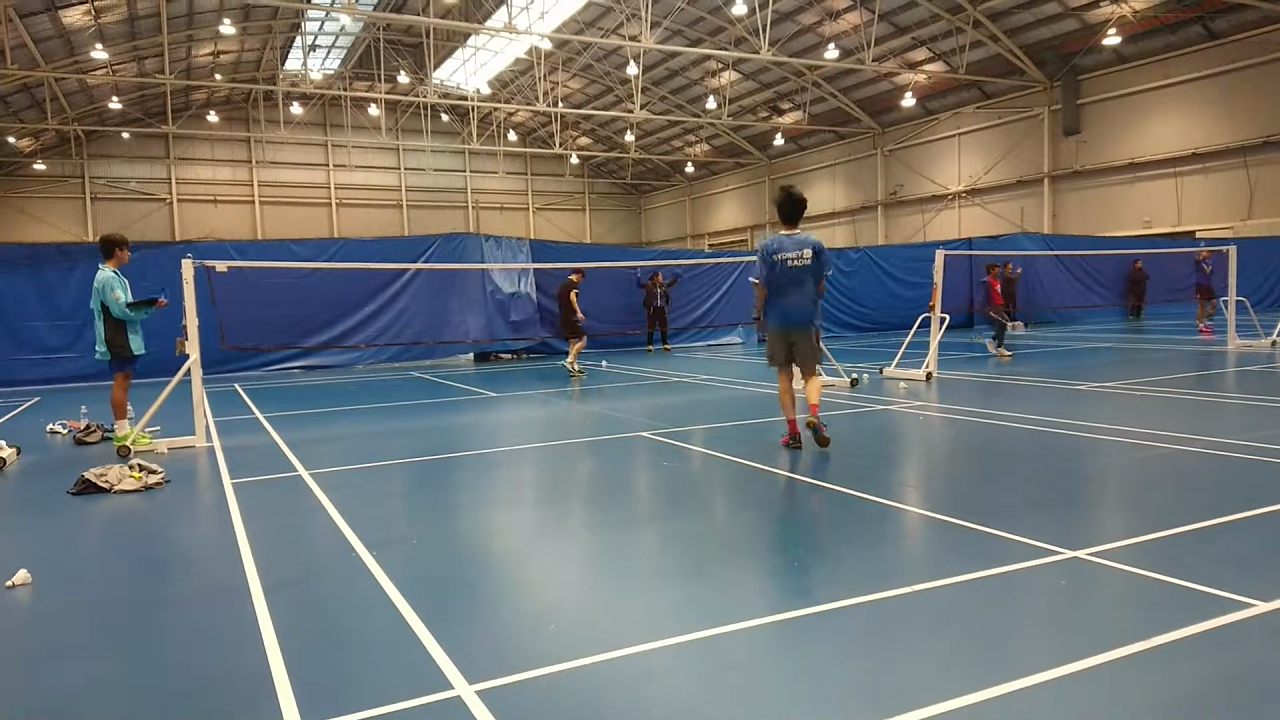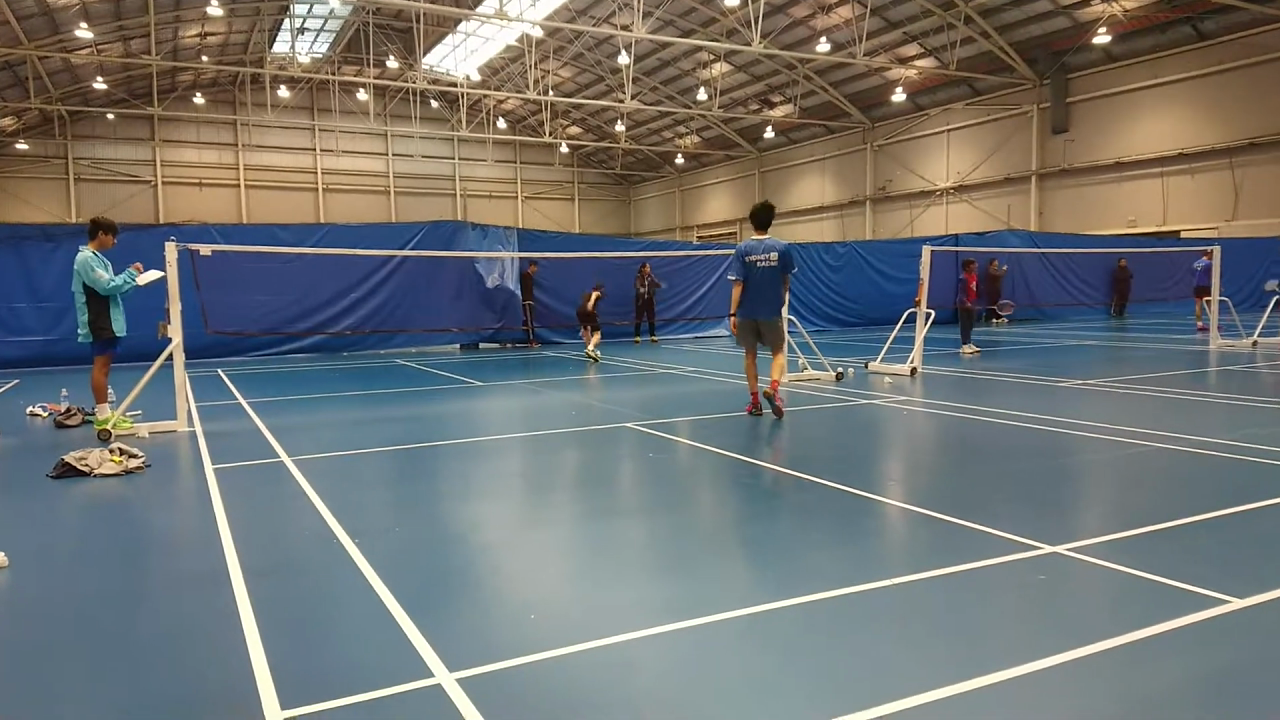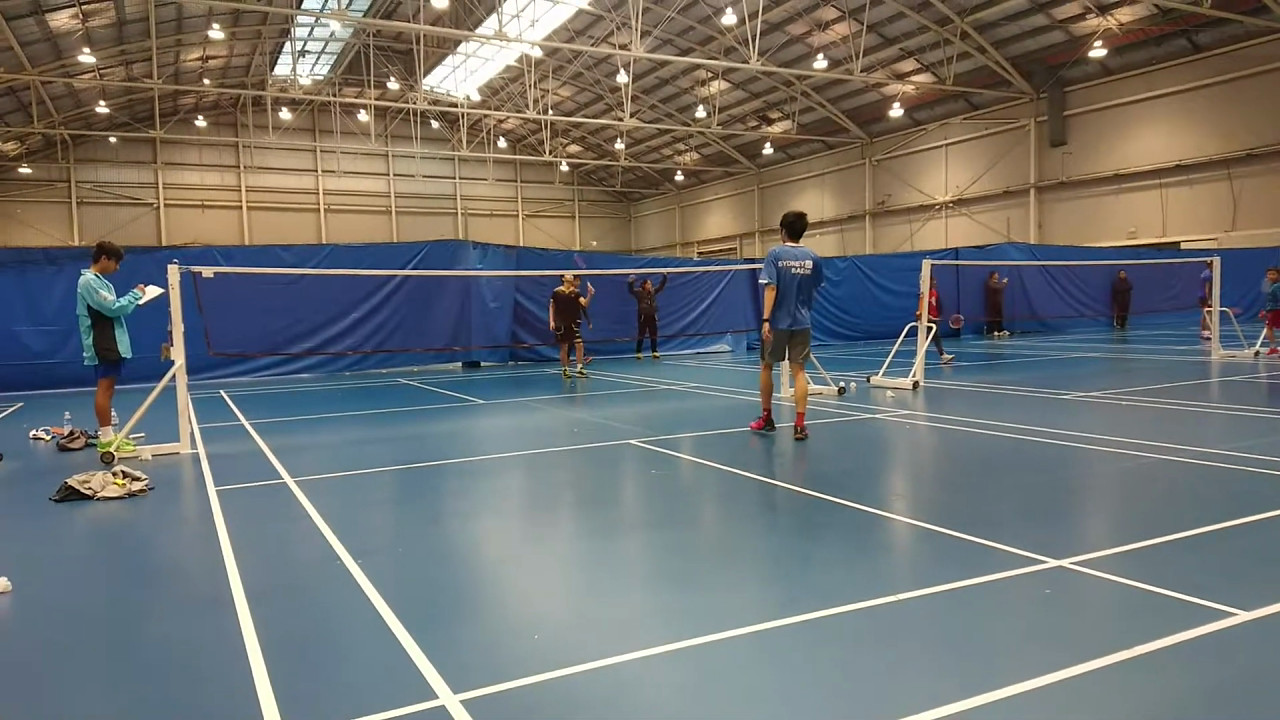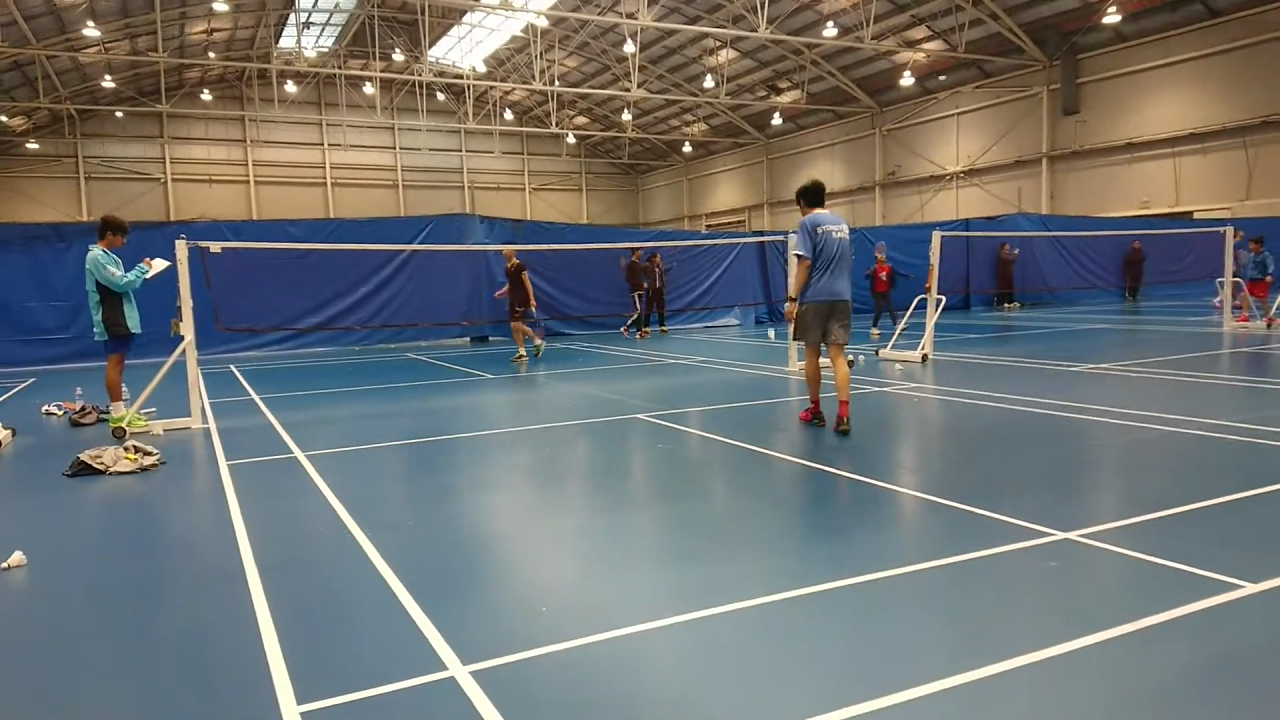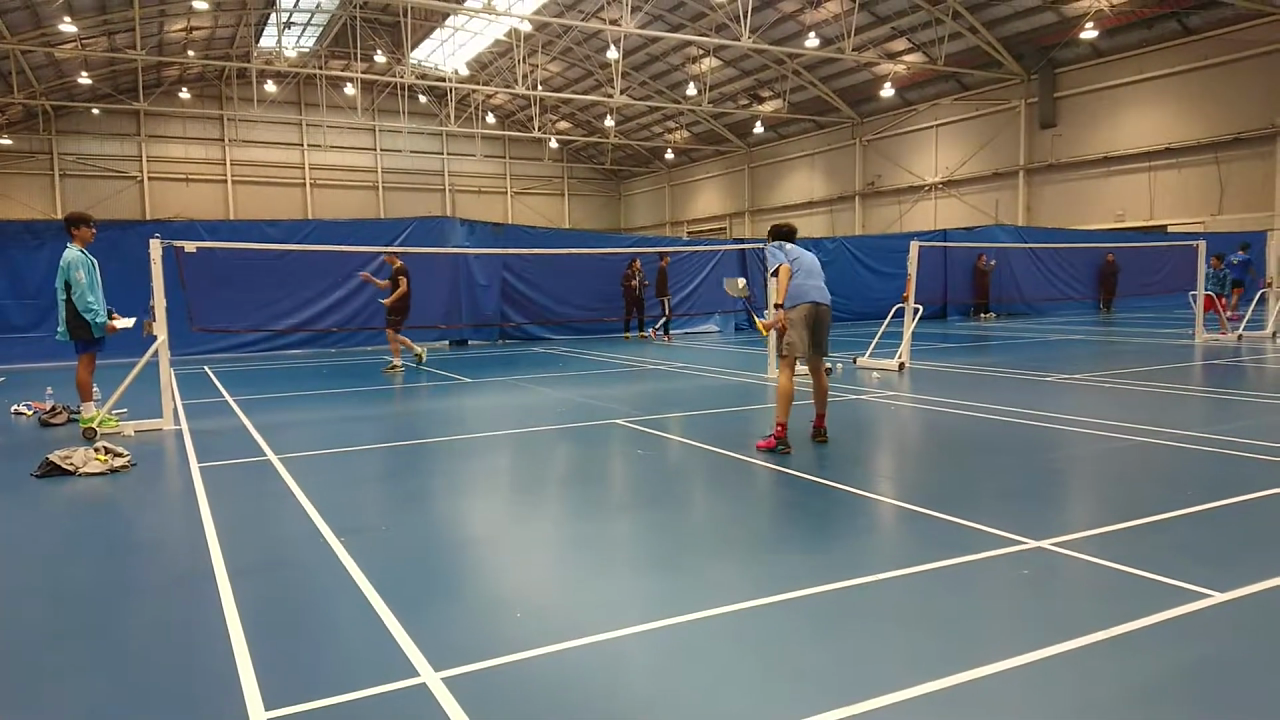
dt=1s
person 1, frame 1
left shoulder: (768, 246)
right shoulder: (815, 244)
left elbow: (762, 288)
right elbow: (821, 285)
left wrist: (759, 312)
left hip: (778, 322)
right hip: (807, 321)
left knee: (784, 376)
right knee: (810, 375)
left ankle: (792, 431)
right ankle: (814, 416)
person 1, frame 2
left shoulder: (742, 249)
right shoulder: (783, 248)
left elbow: (738, 284)
right elbow: (786, 281)
left wrist: (732, 313)
left hip: (747, 312)
right hip: (772, 312)
left knee: (750, 355)
right knee: (778, 353)
left ankle: (755, 401)
right ankle: (773, 389)
person 1, frame 3
left shoulder: (775, 254)
right shoulder: (813, 258)
left elbow: (770, 289)
left wrist: (765, 320)
left hip: (778, 322)
right hip: (802, 323)
left knee: (766, 368)
right knee: (798, 371)
left ankle: (766, 416)
right ankle: (800, 424)
person 1, frame 4
left shoulder: (808, 223)
right shoulder: (842, 224)
left elbow: (805, 263)
left wrist: (793, 299)
left hip: (814, 297)
right hip: (842, 297)
left knee: (812, 354)
right knee: (838, 356)
left ankle: (815, 410)
right ankle: (843, 414)
person 1, frame 5
left shoulder: (773, 247)
right shoulder: (808, 254)
left elbow: (785, 269)
left wrist: (778, 307)
right wrist: (775, 323)
left hip: (797, 302)
right hip: (823, 302)
left knee: (786, 367)
right knee: (817, 368)
left ankle: (781, 435)
right ankle: (820, 426)
person 2, frame 1
left shoulder: (112, 276)
right shoulder: (108, 278)
right elbow: (122, 311)
left wrist: (147, 306)
right wrist: (151, 307)
left hip: (124, 339)
right hip: (118, 341)
left knee: (124, 383)
right knee: (121, 383)
left ankle: (124, 428)
right ankle: (122, 433)
person 2, frame 2
left shoulder: (96, 258)
right shoulder: (86, 259)
right elbow: (107, 287)
left wrist: (130, 279)
right wrist: (130, 273)
left hip: (108, 321)
right hip: (100, 323)
left knee: (104, 366)
right knee: (101, 366)
left ankle: (105, 412)
right ankle: (102, 416)
person 2, frame 3
left shoulder: (98, 281)
right shoulder: (89, 281)
left elbow: (110, 308)
right elbow: (112, 308)
left wrist: (133, 299)
right wrist: (135, 294)
left hip: (111, 343)
right hip: (104, 345)
left knee: (108, 389)
right knee: (105, 389)
left ankle: (108, 435)
right ankle: (106, 439)
person 2, frame 4
left shoulder: (106, 256)
right shoulder: (97, 257)
right elbow: (121, 283)
left wrist: (141, 274)
right wrist: (142, 268)
left hip: (120, 318)
right hip: (113, 320)
left knee: (118, 364)
right knee: (115, 364)
left ankle: (119, 410)
right ankle: (117, 414)
person 2, frame 5
left shoulder: (81, 256)
right shoulder: (75, 257)
right elbow: (81, 295)
left wrist: (107, 312)
right wrist: (102, 320)
left hip: (89, 321)
right hip: (83, 321)
left knee: (88, 364)
right knee: (86, 364)
left ankle: (90, 411)
right ankle: (87, 414)
